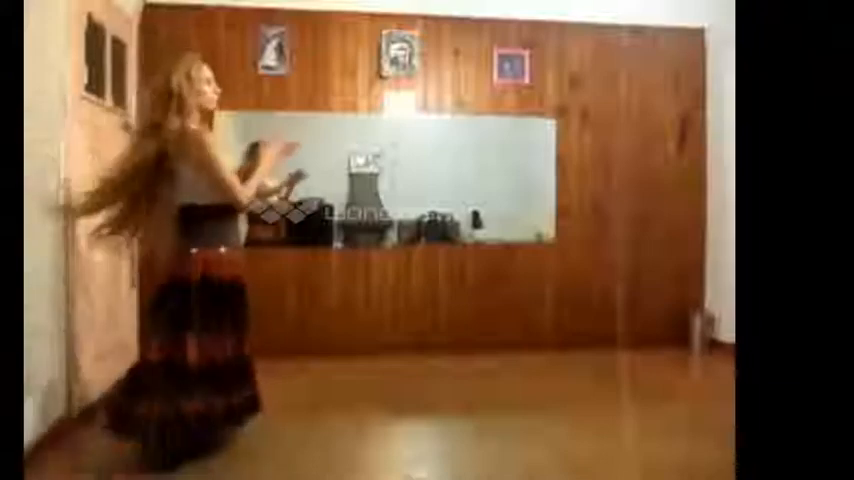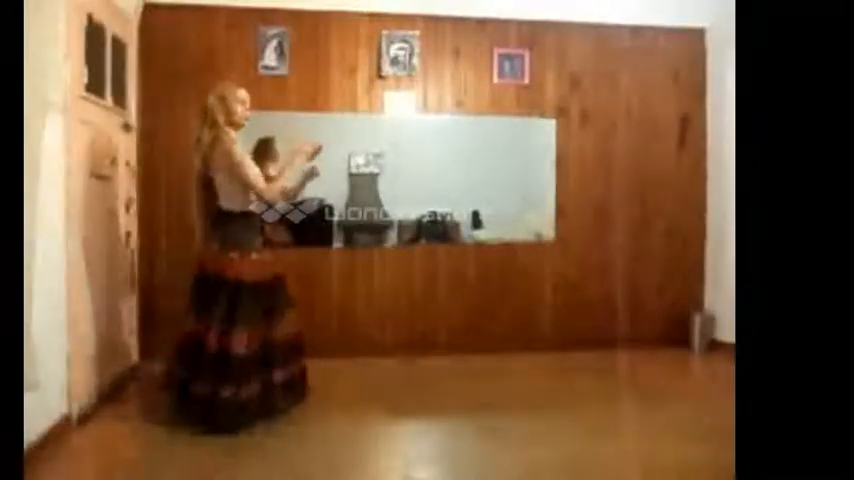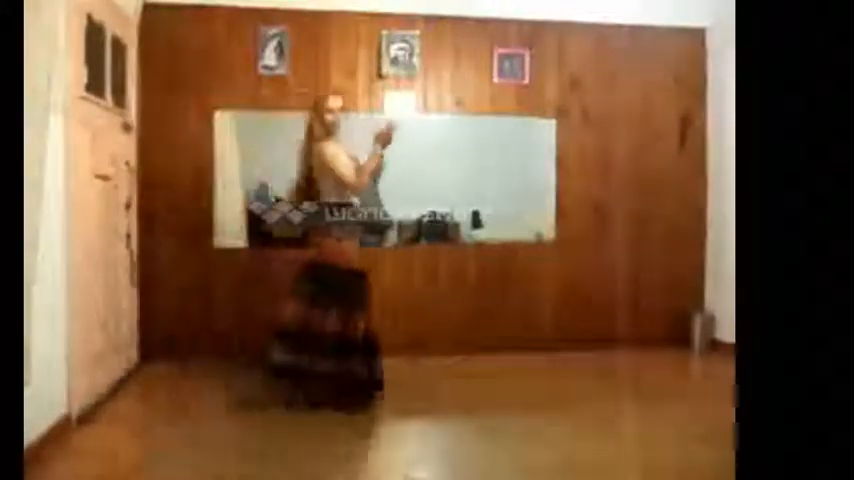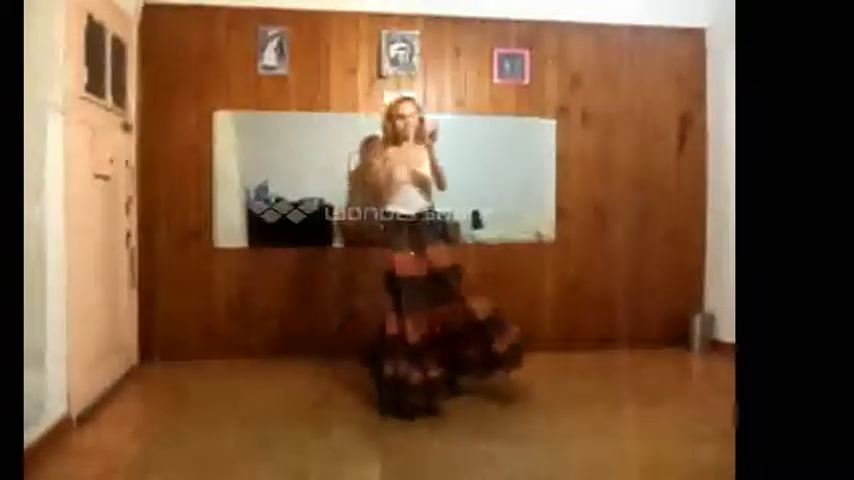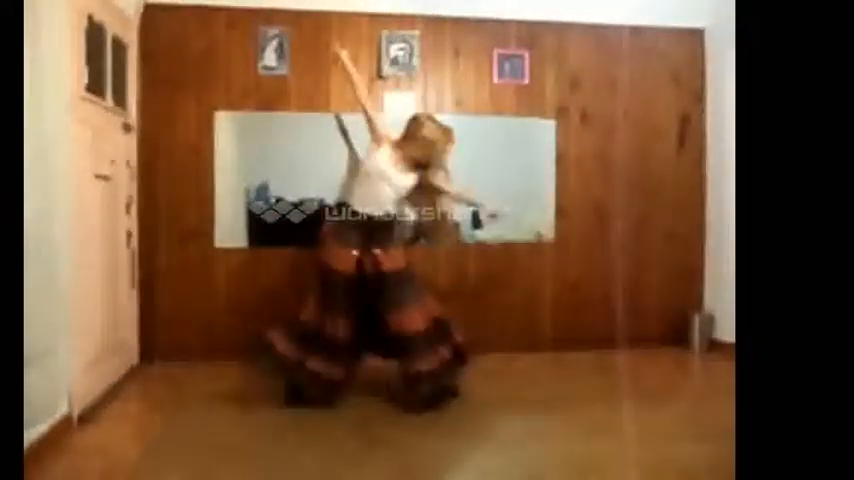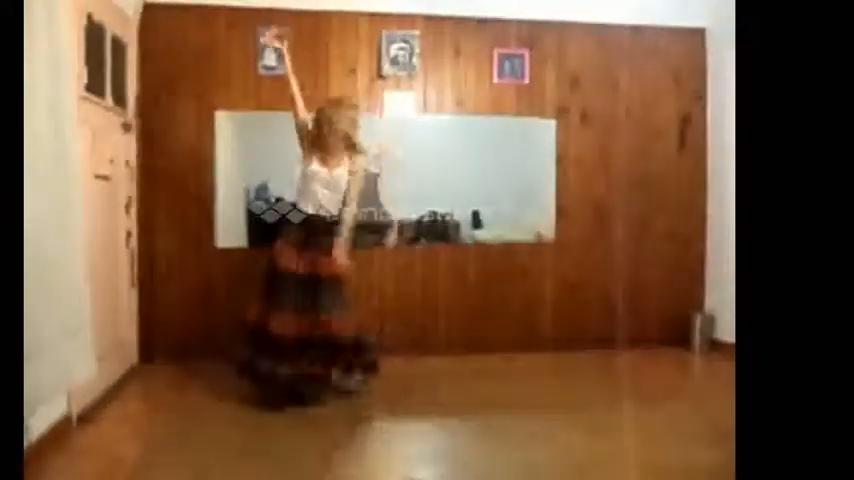
dt=0.7s
person 1, frame 1
left shoulder: (177, 133)
right shoulder: (195, 135)
right elbow: (239, 197)
left wrist: (264, 163)
right wrist: (267, 159)
left hip: (193, 242)
right hip: (211, 245)
left knee: (189, 338)
right knee: (209, 339)
left ankle: (167, 429)
right ankle: (195, 432)
person 1, frame 2
left shoulder: (224, 143)
right shoulder: (227, 144)
left elbow: (264, 192)
right elbow: (268, 194)
left wrist: (301, 172)
right wrist: (295, 159)
left hip: (236, 238)
right hip: (238, 242)
left knee: (248, 322)
right knee: (234, 326)
right ankle: (223, 406)
person 1, frame 3
left shoulder: (333, 147)
right shoulder: (325, 147)
left elbow: (364, 178)
right elbow: (358, 183)
left wrist: (380, 150)
right wrist: (377, 149)
left hip: (339, 226)
right hip: (336, 230)
left knee: (336, 302)
right knee: (340, 301)
person 1, frame 4
left shoulder: (425, 151)
right shoulder: (386, 153)
left elbow: (441, 184)
right elbow: (380, 182)
left wrist: (430, 150)
right wrist: (403, 153)
left hip: (427, 228)
right hip: (398, 230)
left knee: (445, 295)
right knee: (408, 305)
left ankle: (440, 376)
right ankle: (408, 386)
person 1, frame 5
left shoulder: (418, 171)
right shoulder: (381, 143)
left elbow: (446, 189)
right elbow: (364, 99)
left wrist: (479, 204)
right wrist: (345, 60)
left hip: (383, 234)
right hip: (349, 226)
left knee: (403, 302)
right knee: (335, 300)
left ankle: (424, 380)
right ankle: (312, 382)
person 1, frame 6
left shoulder: (355, 160)
right shoulder: (310, 146)
left elbow: (352, 204)
right elbow: (297, 101)
left wrist: (343, 241)
right wrist: (285, 57)
left hip: (328, 234)
right hip: (298, 230)
left knee: (327, 310)
right knee: (287, 308)
left ankle: (317, 379)
right ankle: (283, 381)
